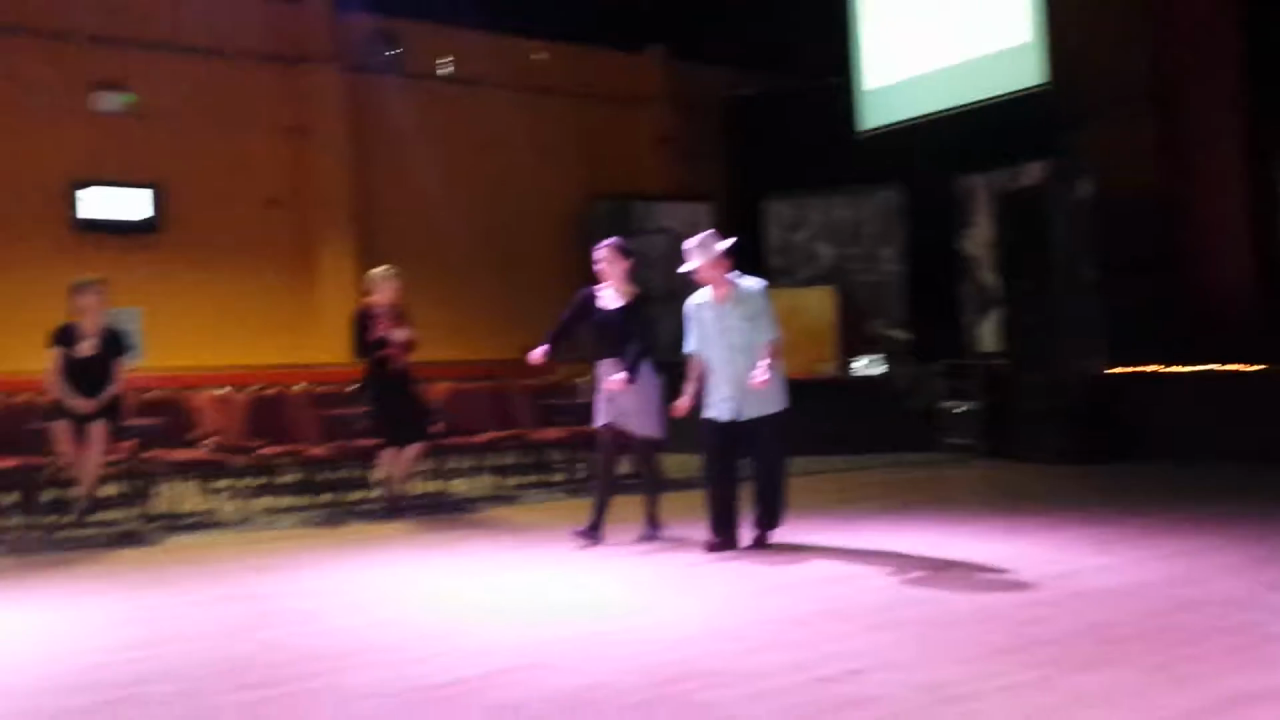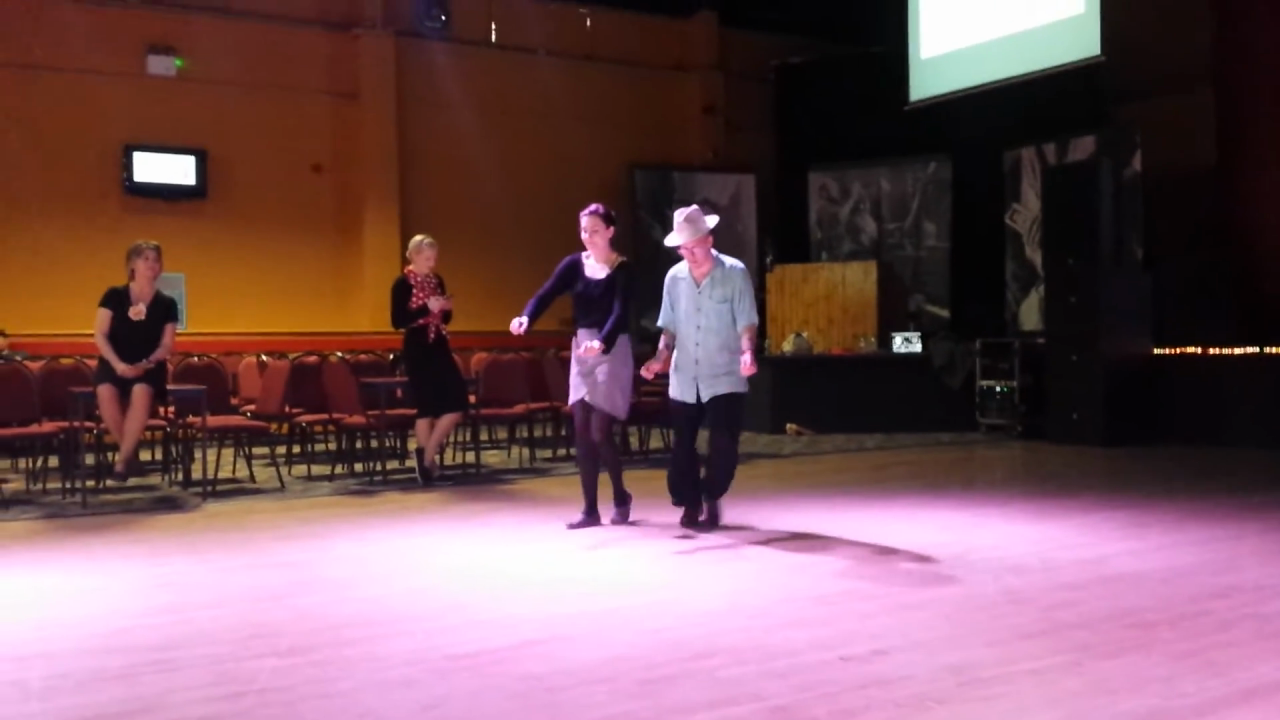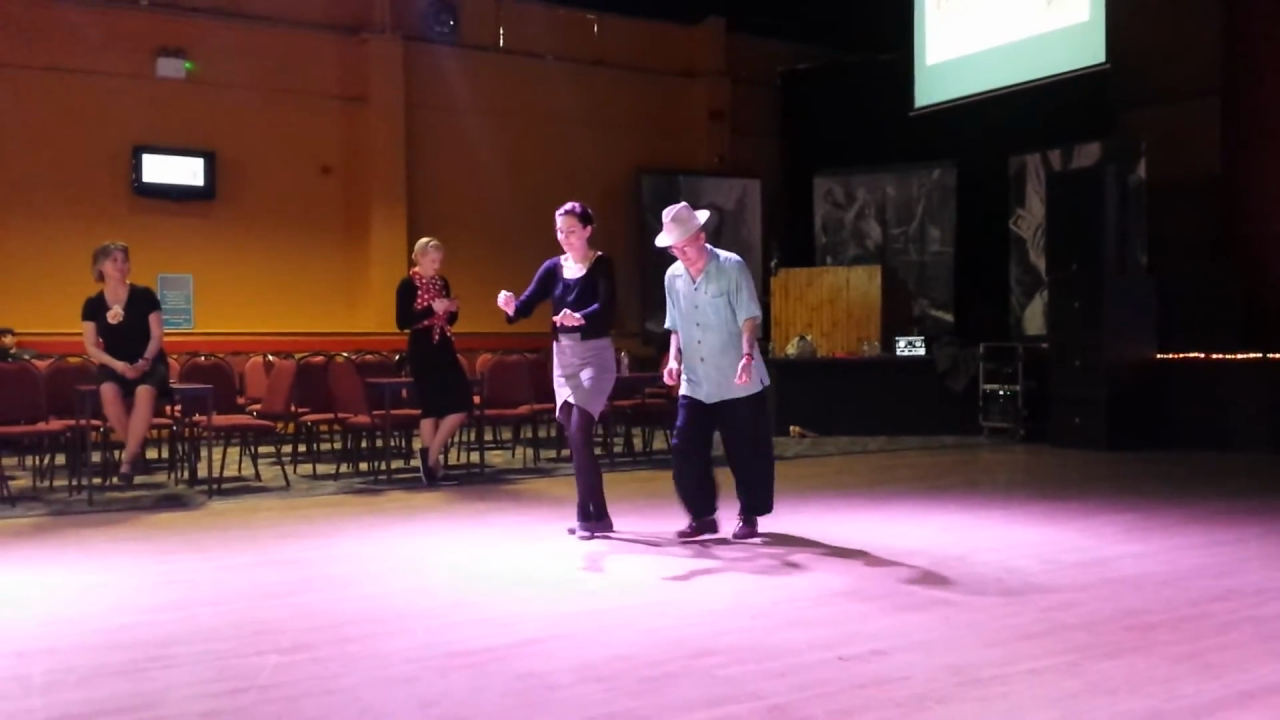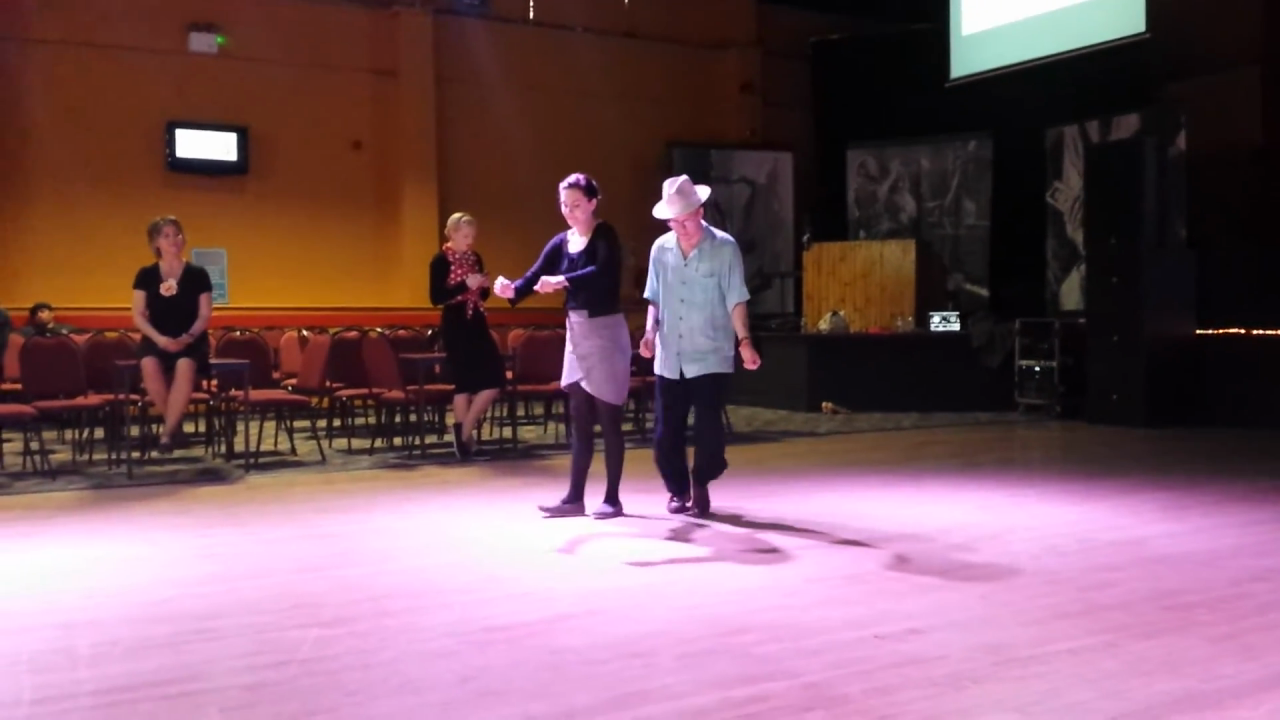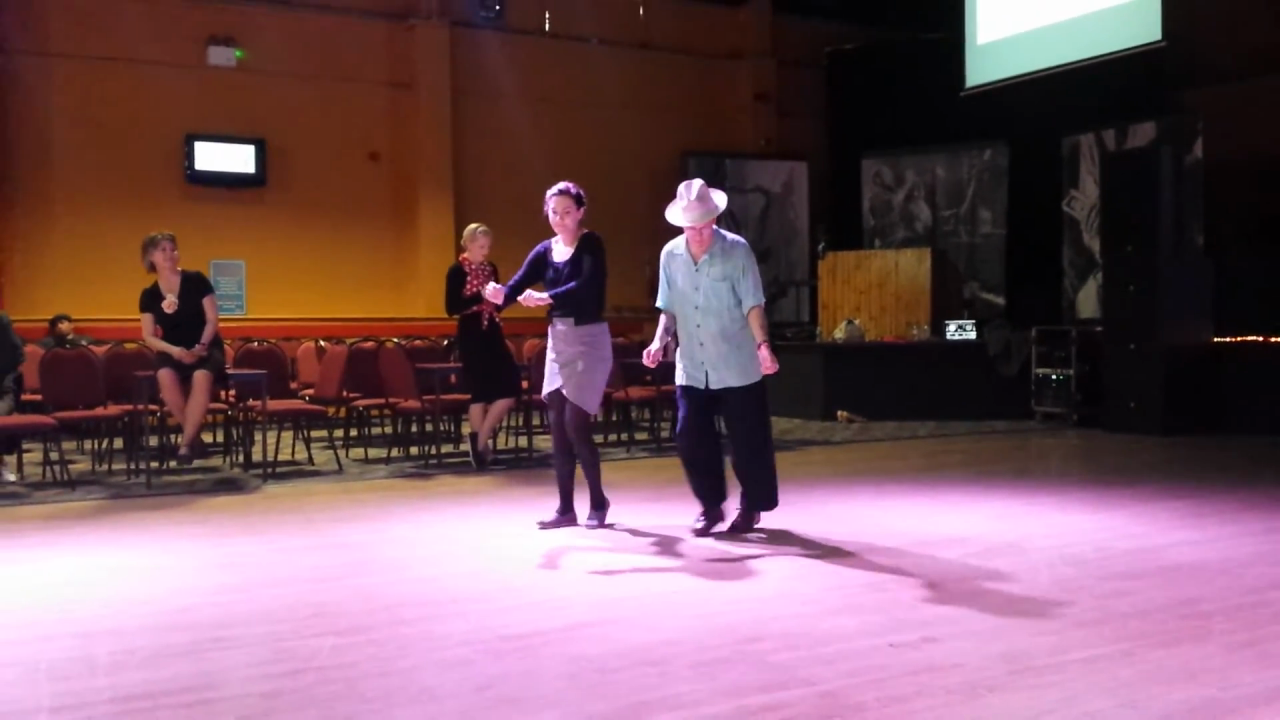
dt=1s
person 1, frame 1
left shoulder: (754, 291)
right shoulder: (695, 304)
left elbow: (769, 338)
right elbow: (697, 354)
left wrist: (766, 365)
right wrist: (689, 393)
left hip: (761, 398)
right hip: (719, 401)
left knee: (767, 463)
right knee: (718, 464)
left ankle: (764, 526)
right ankle: (724, 531)
person 1, frame 2
left shoulder: (735, 273)
right shoulder: (674, 278)
left elbow: (746, 323)
right elbow: (670, 327)
left wrist: (747, 352)
right wrist: (660, 358)
left hip: (724, 376)
right hip: (684, 378)
left knee: (723, 440)
right knee: (683, 446)
left ankle: (711, 498)
right ankle: (690, 504)
person 1, frame 3
left shoulder: (732, 267)
right shoulder: (672, 277)
left elbow: (749, 318)
left wrist: (747, 356)
right wrist: (674, 360)
left hip: (737, 380)
right hip: (695, 380)
left knee: (748, 449)
right knee: (684, 443)
left ankle: (749, 514)
right ankle: (703, 515)
person 1, frame 4
left shoulder: (724, 247)
right shoulder: (660, 249)
left elbow: (736, 301)
left wrist: (744, 341)
right wrist: (650, 331)
left hip: (710, 356)
right hip: (669, 357)
left knee: (708, 426)
right knee: (667, 431)
left ankle: (701, 483)
right ankle: (679, 489)
person 1, frame 5
left shoulder: (737, 251)
right shoulder: (670, 255)
left elbow: (753, 304)
right elbow: (669, 308)
left wrist: (762, 344)
right wrist: (659, 341)
left hip: (737, 364)
right hip: (691, 366)
left knee: (748, 437)
right knee: (690, 436)
left ankle: (752, 506)
right ankle: (712, 505)
person 2, frame 1
left shoulder: (637, 300)
right shoulder: (590, 297)
left elbow: (640, 342)
right elbow: (567, 324)
left wrist: (627, 374)
right wrist: (546, 347)
left hip: (637, 378)
right hip: (605, 379)
left knee: (643, 452)
right knee: (606, 454)
left ankle: (652, 520)
right ankle: (596, 524)
person 2, frame 2
left shoulder: (622, 269)
right shoulder: (574, 264)
left elbow: (620, 312)
right elbow: (547, 294)
left wrist: (602, 342)
right wrist: (526, 318)
left hip: (612, 351)
right hip: (581, 352)
left knee: (601, 431)
right knee: (582, 434)
left ankle: (620, 496)
right ankle: (591, 510)
person 2, frame 3
left shoulder: (601, 264)
right shoulder: (552, 268)
left elbow: (606, 306)
right elbow: (529, 302)
left wrist: (580, 317)
right wrist: (511, 306)
left hip: (595, 353)
right hip: (563, 356)
left knee: (580, 432)
right knee: (577, 440)
left ankle: (584, 515)
right ankle: (599, 514)
person 2, frame 4
left shoulder: (605, 234)
right shoulder: (561, 243)
left elbow: (602, 272)
right elbow: (534, 278)
left wrist: (562, 281)
right wrist: (511, 289)
left hip: (607, 331)
right hip: (576, 333)
left knee: (607, 418)
right knee: (580, 419)
left ankle: (612, 498)
right ankle: (575, 497)
person 2, frame 5
left shoulder: (591, 243)
right shoulder: (544, 252)
left elbow: (587, 286)
right elbow: (517, 286)
left wrist: (546, 297)
right wrist: (499, 293)
left hip: (589, 340)
right hip: (558, 342)
left knee: (576, 425)
right knee: (558, 429)
left ankle: (598, 502)
right ankle: (566, 508)
person 3, frame 1
left shoulder: (397, 311)
right shoulder: (366, 314)
right elbow: (362, 351)
left wrist: (407, 339)
right wrist: (390, 339)
left hip: (401, 376)
right hip: (380, 378)
left knee: (418, 432)
right knee: (392, 435)
left ankle: (394, 482)
right ankle: (391, 487)
person 3, frame 2
left shoulder: (437, 281)
right shoulder: (403, 283)
right elbow: (397, 321)
left wrist: (447, 309)
right wrist: (426, 308)
left hip: (439, 346)
right hip: (417, 349)
left knee: (457, 402)
right knee: (426, 406)
left ankle: (427, 455)
right ankle: (426, 461)
person 3, frame 3
left shoulder: (442, 282)
right shoulder: (408, 285)
right elbow: (402, 322)
left wrist: (452, 309)
right wrist: (431, 309)
left hip: (444, 347)
right hip: (422, 349)
left knee: (461, 402)
right knee: (431, 406)
left ankle: (431, 456)
right ankle: (431, 463)
person 3, frame 4
left shoulder: (475, 258)
right shoulder: (441, 260)
right elbow: (436, 298)
left wrist: (485, 286)
right wrist: (464, 285)
left hip: (477, 322)
right hip: (455, 325)
left knee: (494, 378)
right knee: (464, 382)
left ankle: (465, 433)
right ankle: (464, 438)
person 3, frame 5
left shoulder: (491, 269)
right shoulder: (457, 271)
right elbow: (452, 308)
right wrist: (480, 295)
left hip: (492, 332)
right hip: (471, 335)
left knee: (510, 388)
right knee: (480, 391)
left ankle: (481, 440)
right ankle: (480, 446)
person 4, frame 1
left shoulder: (114, 337)
right shoulder: (64, 333)
left elbow: (118, 378)
right elbow: (55, 374)
left wrist: (101, 400)
right wrist: (72, 399)
left hip: (102, 403)
right hip: (70, 402)
left knee: (98, 428)
right knee: (62, 427)
left ankle: (86, 490)
right ankle: (83, 485)
person 4, frame 2
left shoulder: (167, 304)
right shoulder: (114, 295)
left elbow: (167, 345)
right elbow: (100, 336)
left wrist: (146, 363)
right wrist: (117, 364)
left hip: (148, 367)
right hip: (113, 363)
left knee: (141, 393)
right knee: (106, 392)
left ankle: (123, 458)
right ankle: (128, 450)
person 4, frame 3
left shoulder: (144, 295)
right shoulder: (92, 304)
left elbow: (157, 335)
right elbow: (91, 346)
left wrist: (144, 362)
right wrist: (117, 364)
left hip: (148, 363)
right hip: (113, 364)
left knee: (144, 392)
right knee: (108, 392)
left ankle: (128, 457)
right ankle: (134, 448)
person 4, frame 4
left shoulder: (198, 274)
right shoulder: (146, 275)
left elbow: (205, 315)
right elbow: (138, 316)
left wrist: (189, 337)
right wrist: (159, 338)
left hip: (190, 340)
right hip: (156, 339)
left knee: (185, 366)
right knee: (149, 366)
left ankle: (167, 431)
right ankle: (173, 424)
person 4, frame 5
left shoulder: (196, 280)
right shoulder: (149, 295)
left elbow: (212, 319)
right elbow: (149, 336)
left wrist: (201, 346)
right wrist: (173, 350)
left hip: (206, 348)
right hip: (172, 352)
left knee: (201, 378)
right knee: (166, 377)
left ankle: (186, 442)
right ankle: (193, 434)
